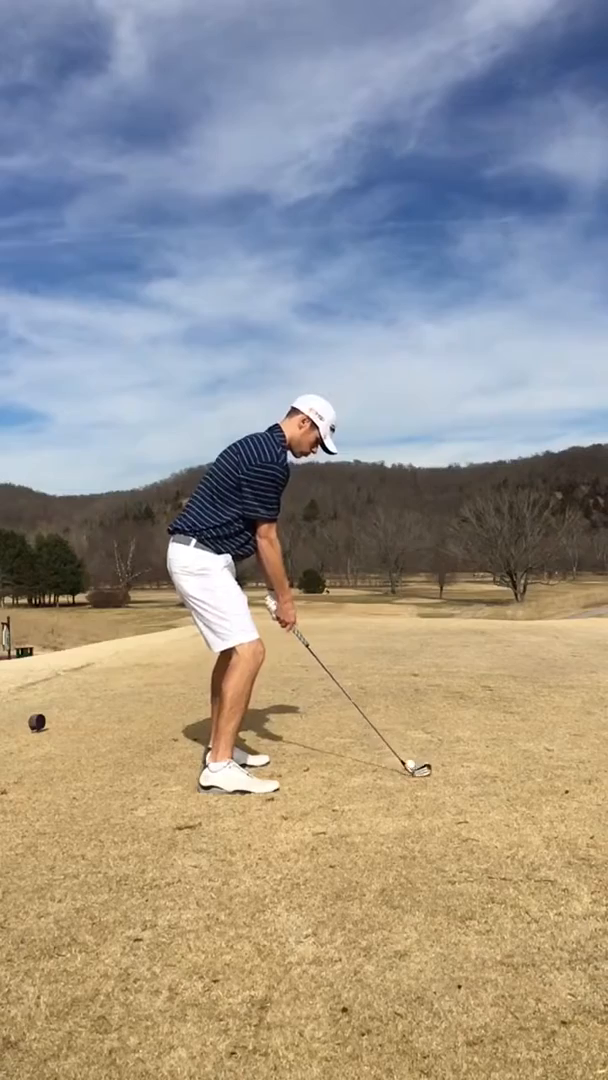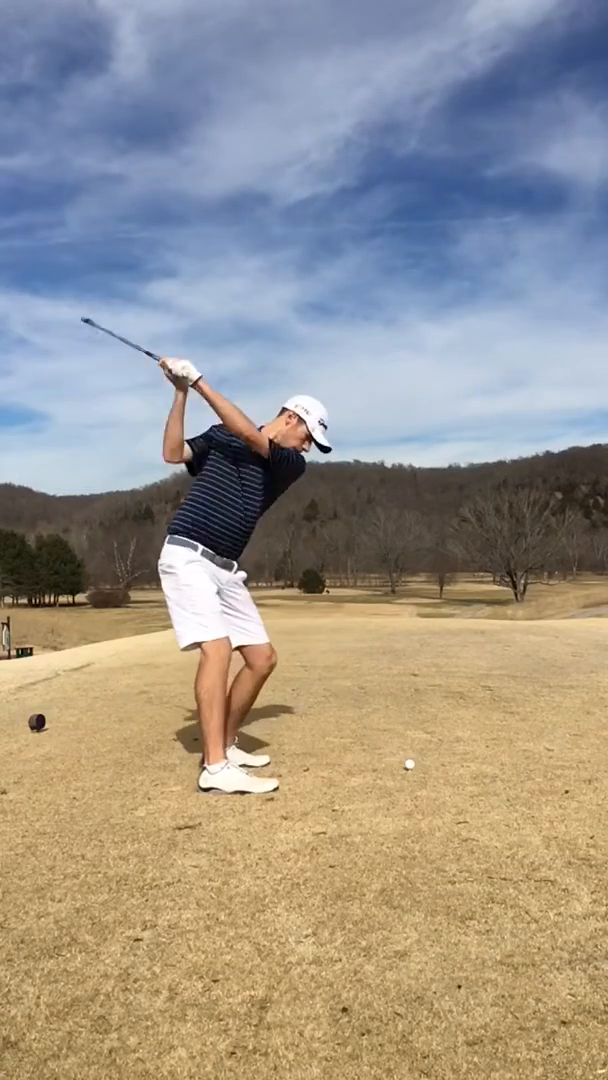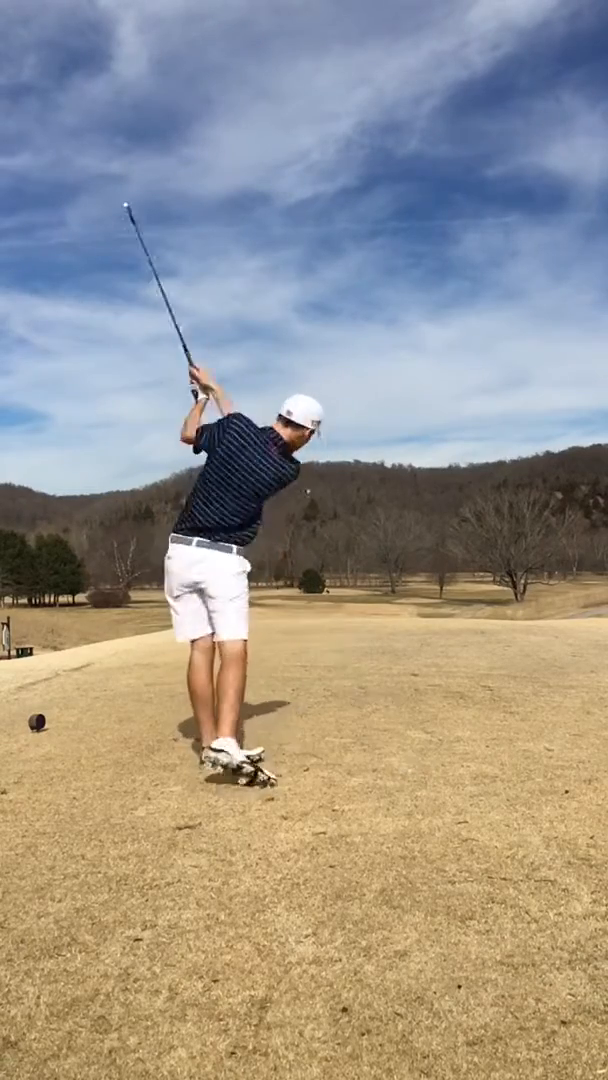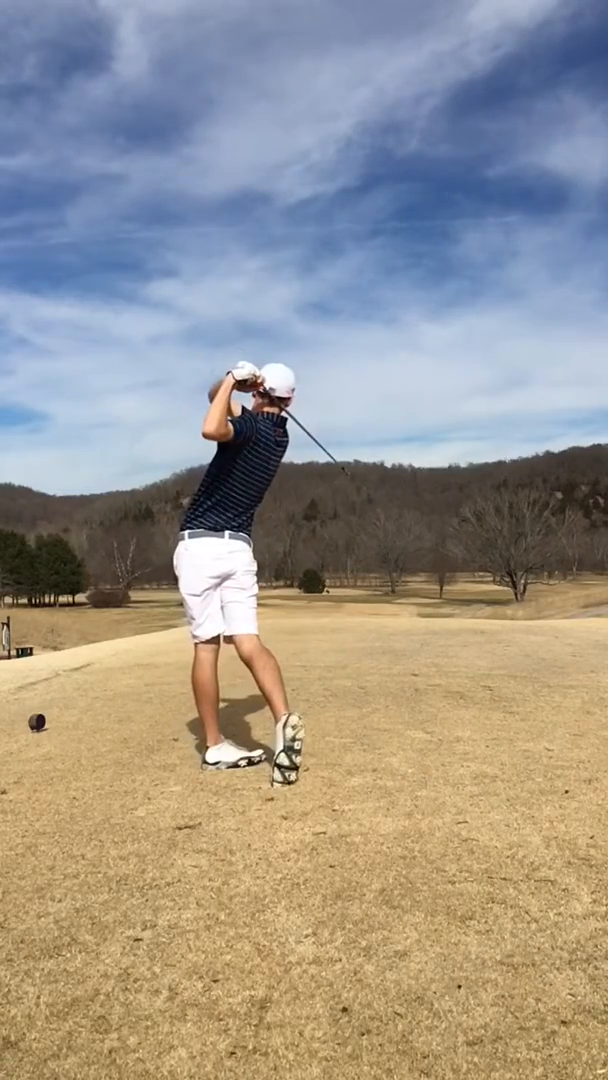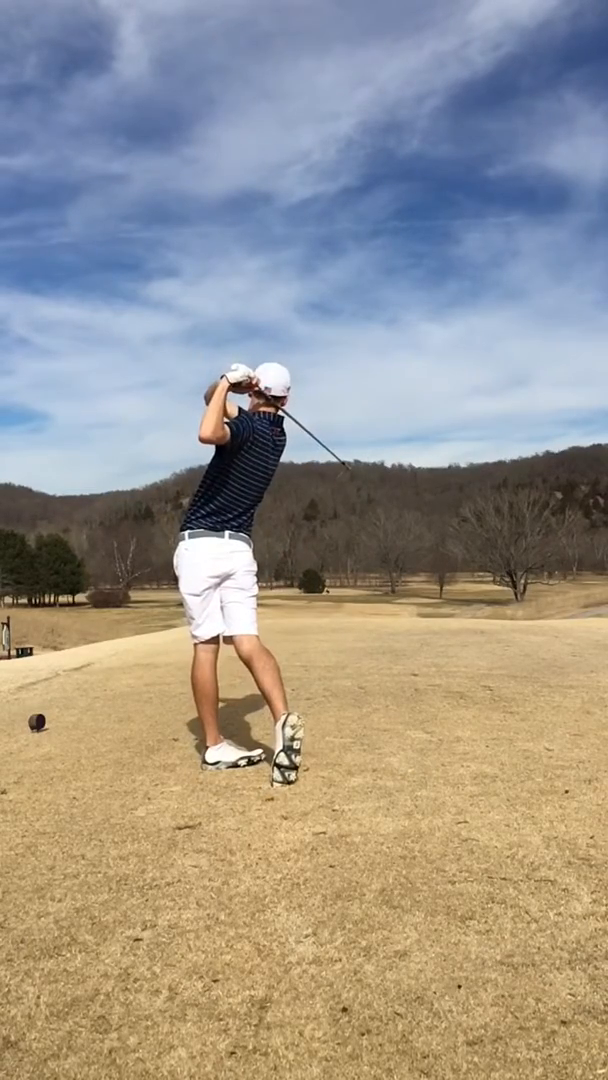
dt=0.7s
person 1, frame 1
left shoulder: (260, 449)
right shoulder: (268, 457)
left elbow: (260, 534)
right elbow: (266, 539)
left wrist: (276, 591)
right wrist: (285, 598)
left hip: (204, 558)
right hip: (201, 559)
left knee: (234, 650)
right knee: (248, 651)
left ankle: (219, 747)
right ankle: (220, 767)
person 1, frame 2
left shoulder: (291, 464)
right shoulder: (218, 435)
left elbow: (245, 432)
right elbow: (173, 454)
left wrist: (197, 383)
right wrist: (180, 396)
left hip: (226, 568)
right hip: (187, 557)
left knee: (263, 658)
right knee: (216, 648)
left ankle: (226, 743)
right ankle: (216, 766)
person 1, frame 3
left shoulder: (235, 435)
right shoulder: (288, 469)
left elbow: (188, 433)
left wrist: (203, 391)
left hip: (182, 551)
right hip: (226, 560)
left knee: (201, 651)
right knee: (233, 651)
left ankle: (210, 743)
right ankle: (225, 743)
person 1, frame 4
left shoulder: (252, 426)
right shoulder: (279, 434)
left elbow: (211, 430)
right elbow: (218, 398)
left wrist: (234, 379)
right wrist: (232, 384)
left hip: (200, 547)
right hip: (238, 548)
left knee: (206, 645)
right knee: (249, 643)
left ankle: (214, 746)
right ankle: (284, 719)
person 1, frame 5
left shoulder: (247, 425)
right shoulder: (277, 433)
left elbow: (208, 433)
right elbow: (214, 400)
left wrist: (227, 381)
right wrist: (225, 388)
left hip: (200, 546)
right hip: (238, 548)
left knee: (206, 645)
right knee: (248, 643)
left ankle: (215, 746)
right ankle: (283, 719)
